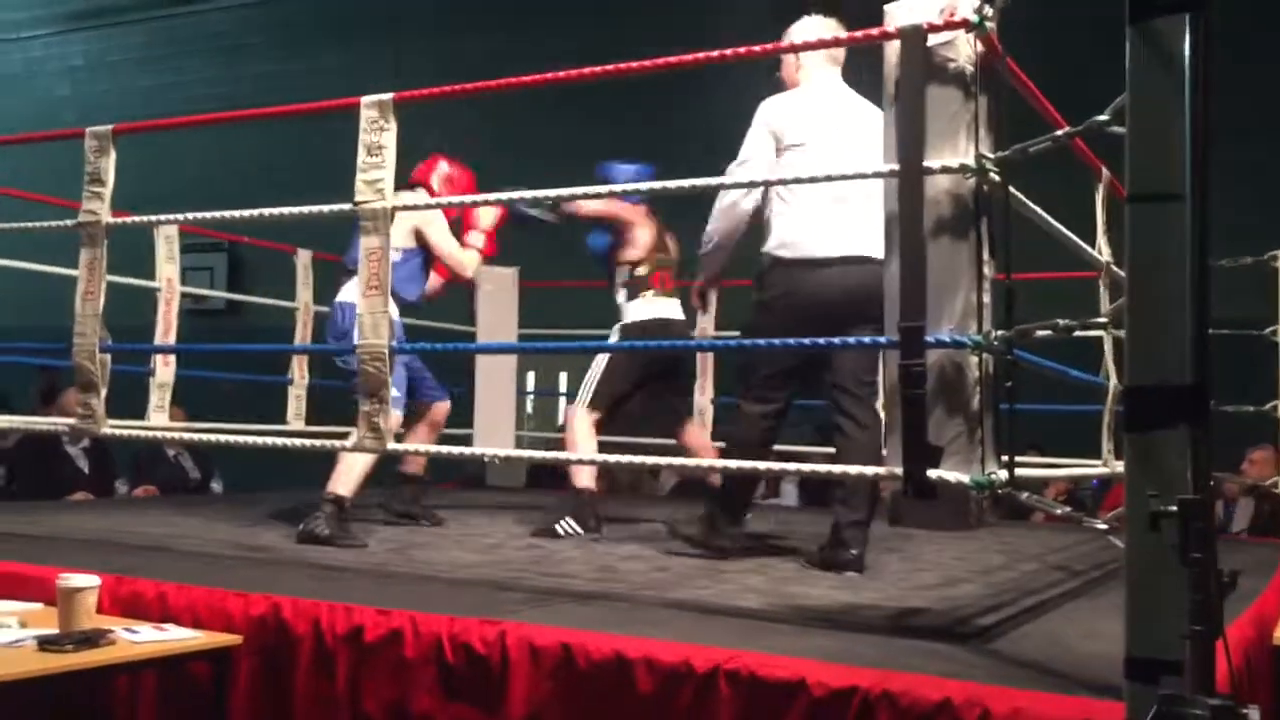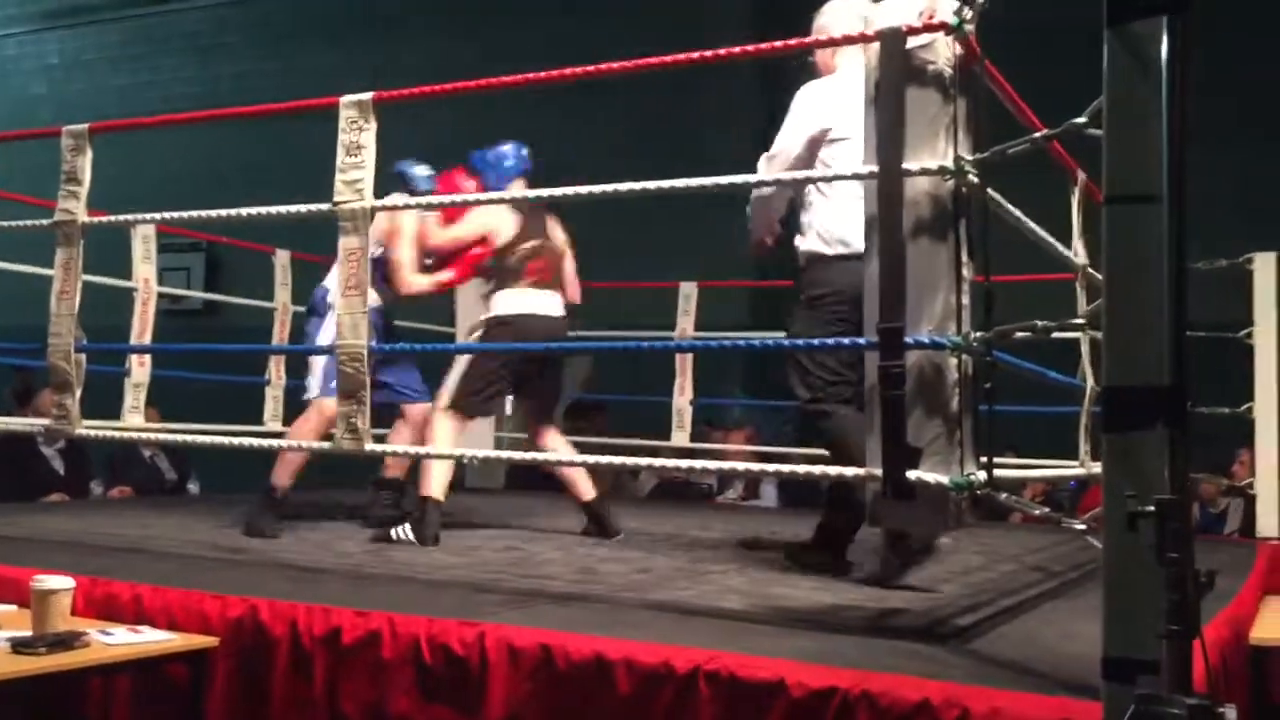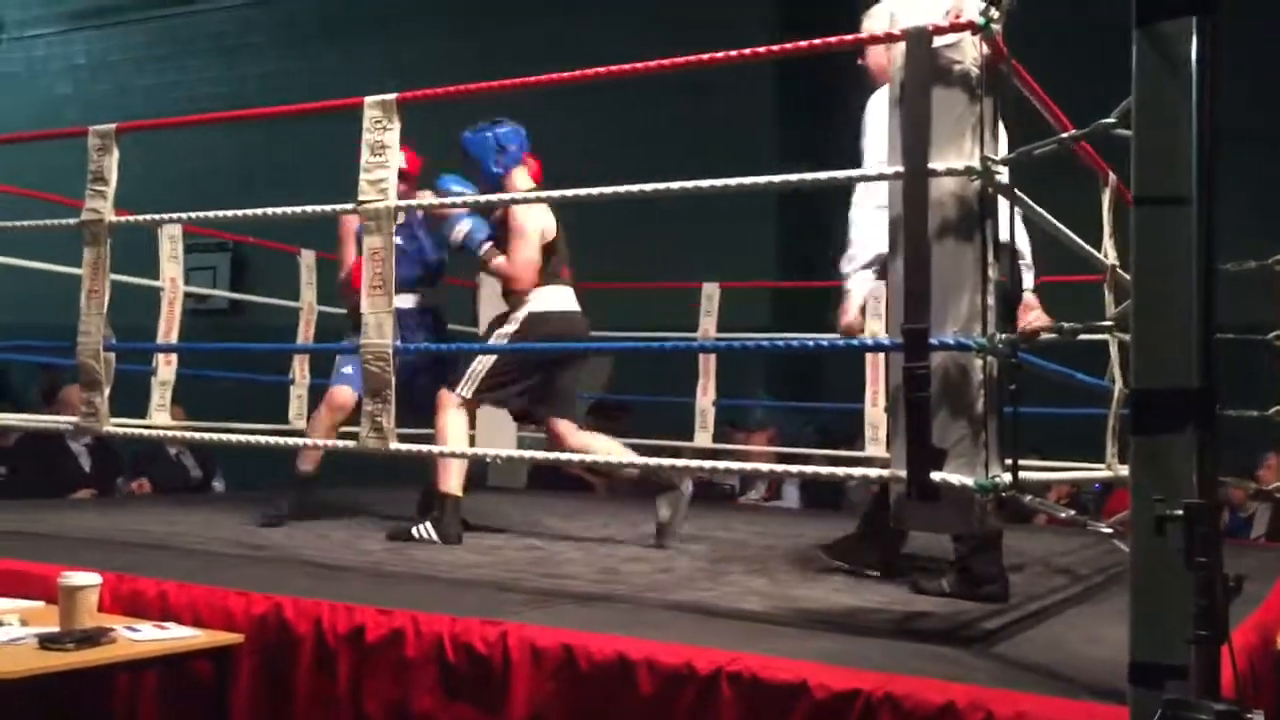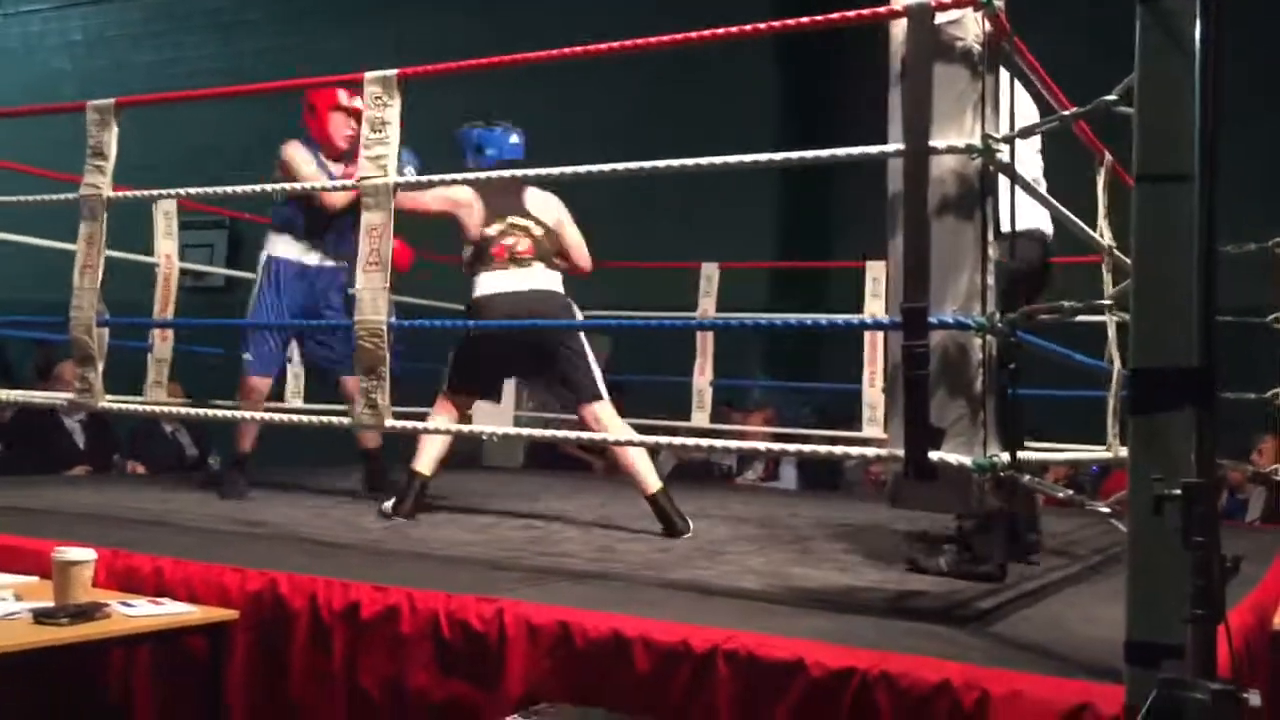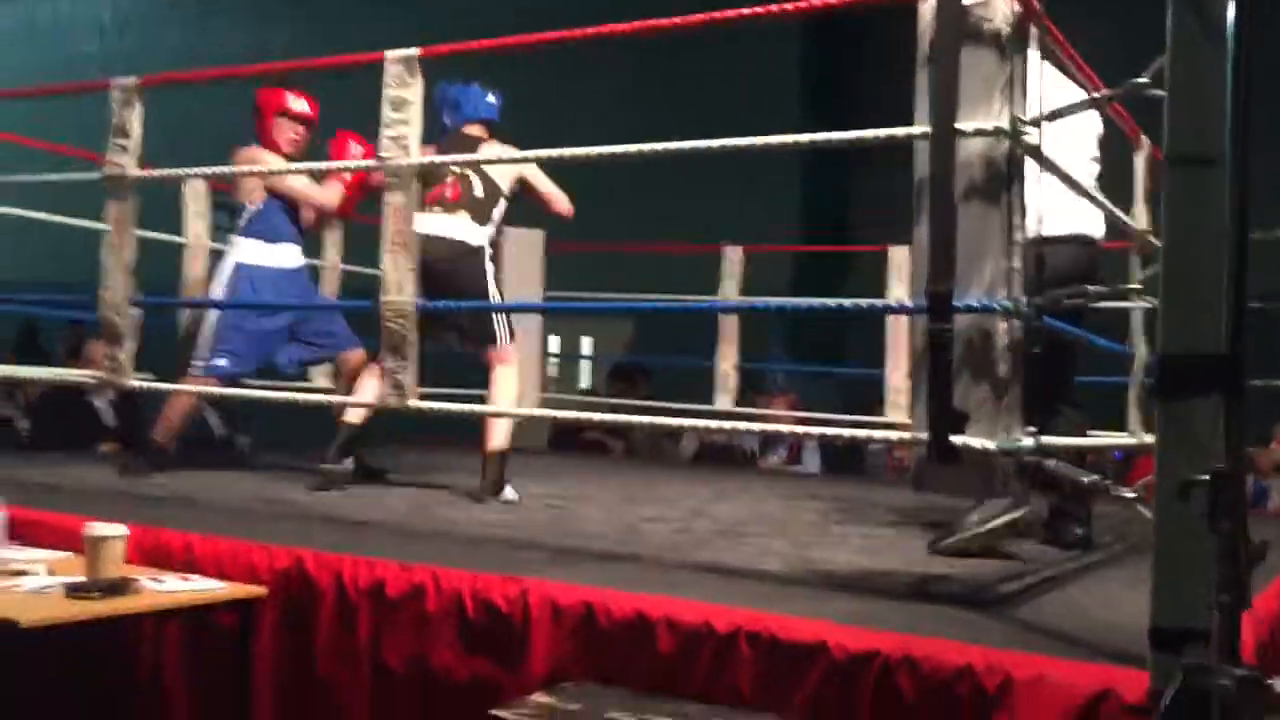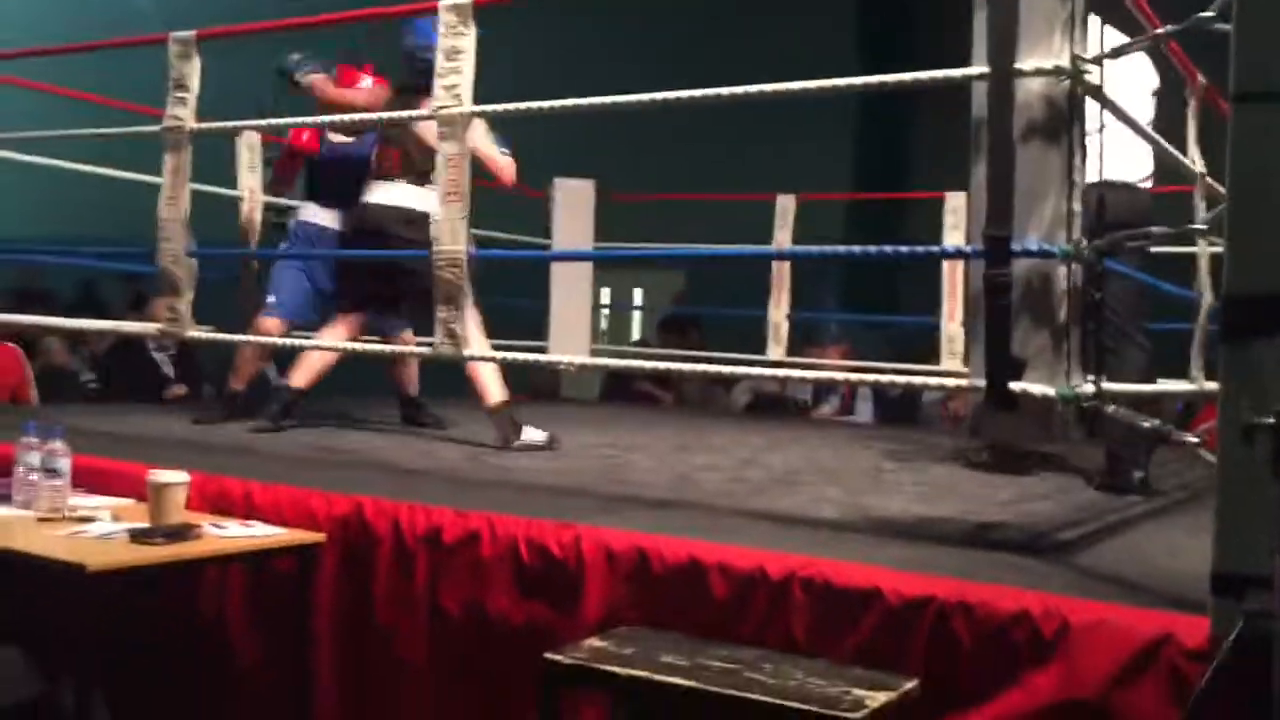
dt=0.3s
person 1, frame 1
left shoulder: (780, 110)
right shoulder: (874, 119)
left elbow: (740, 193)
left wrist: (708, 259)
left hip: (801, 274)
right hip: (866, 275)
left knee: (761, 399)
right knee: (856, 405)
left ankle: (724, 521)
right ankle: (850, 539)
person 1, frame 2
left shoulder: (820, 97)
left elbow: (773, 181)
left wrist: (760, 231)
left hip: (840, 270)
left knee: (823, 398)
right knee: (849, 401)
right ankle: (831, 541)
person 1, frame 3
left shoulder: (893, 100)
right shoulder: (973, 101)
left elbow: (876, 199)
right elbow: (1005, 197)
left wrist: (856, 285)
right wrist: (1025, 288)
left hip: (936, 267)
right hip: (992, 263)
left knee: (949, 414)
right knee: (931, 405)
left ankle: (980, 567)
right ankle: (876, 541)
person 1, frame 4
right shoulder: (1009, 85)
left hip: (987, 246)
right hip: (1029, 242)
right knee: (996, 390)
left ankle: (980, 546)
right ankle: (1019, 526)
person 1, frame 5
right shoulder: (1073, 94)
left hip: (1037, 245)
right hip: (1081, 246)
right knee: (1055, 382)
left ankle: (1005, 493)
right ankle: (1071, 516)
person 1, frame 6
right shoulder: (1136, 58)
right elbow: (1141, 126)
left hip: (1076, 196)
right hip: (1130, 199)
right knee: (1122, 332)
right ankle: (1130, 461)
person 2, frame 1
left shoulder: (636, 220)
right shoulder: (664, 235)
left elbow: (588, 207)
right wrist: (613, 254)
left hip: (644, 330)
right hip: (674, 330)
left knee: (582, 414)
right knee: (682, 422)
left ankle: (583, 512)
person 2, frame 2
left shoulder: (493, 213)
right shoulder: (552, 227)
left elbow: (435, 241)
right elbow: (573, 295)
left hip: (507, 327)
right hip: (550, 328)
left knee: (443, 416)
right knee: (545, 431)
left ankle: (425, 521)
right ankle: (599, 516)
person 2, frame 3
left shoulder: (524, 211)
right shoulder: (524, 202)
left elbow: (522, 279)
left wrist: (480, 248)
left hip: (536, 322)
right hip: (565, 323)
left knee: (451, 403)
right knee: (564, 432)
left ankle: (446, 519)
right ankle: (664, 483)
person 2, frame 4
left shoulder: (464, 196)
right shoulder: (545, 200)
left elbow: (403, 199)
right elbow: (583, 262)
left hip: (492, 309)
right hip: (549, 308)
left knee: (450, 404)
right knee: (600, 414)
left ankle: (409, 496)
right ankle: (665, 510)
person 2, frame 5
left shoulder: (429, 155)
right shoulder: (509, 156)
right elbow: (563, 208)
right wrist: (516, 187)
left hip: (419, 253)
right hip: (464, 256)
right knee: (504, 361)
right ankle: (494, 476)
person 2, frame 6
left shoulder: (390, 95)
right elbow: (507, 174)
left wrist: (308, 73)
right wrist: (487, 148)
left hip: (369, 219)
right hip: (416, 222)
left knee: (347, 320)
right knee: (467, 324)
left ankle: (281, 406)
right ankle: (508, 423)
person 3, frame 1
left shoulder: (409, 214)
right shoulder: (420, 204)
left elbow: (421, 286)
right elbow: (465, 267)
left wrist: (474, 242)
right wrist: (480, 231)
left knee: (437, 406)
right knee: (387, 415)
left ankle: (406, 495)
right ankle: (327, 516)
person 3, frame 2
left shoulder: (414, 214)
right shoulder: (408, 215)
right elbow: (406, 286)
right wrist: (458, 272)
left hip: (374, 316)
right hip: (340, 308)
left knee: (418, 408)
right knee: (327, 406)
left ankle: (384, 499)
right ankle: (271, 503)
person 3, frame 3
left shoulder: (426, 207)
right shoulder: (356, 214)
right elbow: (347, 275)
right wrist: (354, 279)
left hip: (423, 322)
right knee: (339, 399)
right ankle: (297, 491)
person 3, frame 4
left shoulder: (351, 162)
right shoulder: (295, 153)
left elbow: (360, 216)
right elbow: (330, 199)
left wrist: (388, 244)
right wrist: (361, 174)
left hip: (331, 279)
right hip: (285, 274)
left knee: (354, 382)
right knee: (257, 382)
left ankle: (376, 471)
right ankle: (238, 466)
person 3, frame 5
left shoulder: (295, 167)
right shoulder: (256, 159)
left elbow: (307, 220)
right elbow: (325, 200)
right wrist: (352, 168)
left hip: (293, 278)
right hip: (249, 277)
left knee: (356, 360)
right knee: (207, 378)
left ankle: (346, 453)
right ankle: (153, 452)
person 3, frame 6
left shoulder: (379, 134)
right shoulder: (316, 130)
right elbow: (280, 181)
right wrist: (292, 152)
right hip: (312, 237)
left knee: (400, 330)
right knee: (268, 326)
left ankle: (412, 406)
right ankle: (230, 399)
